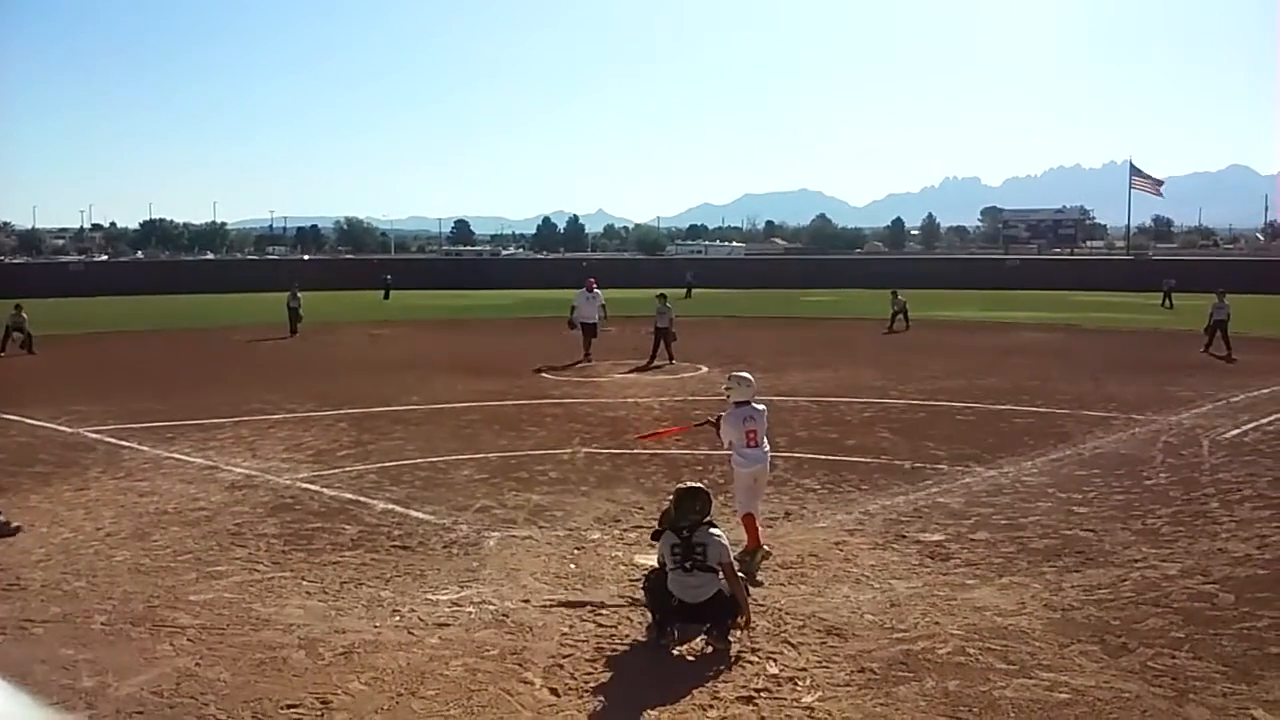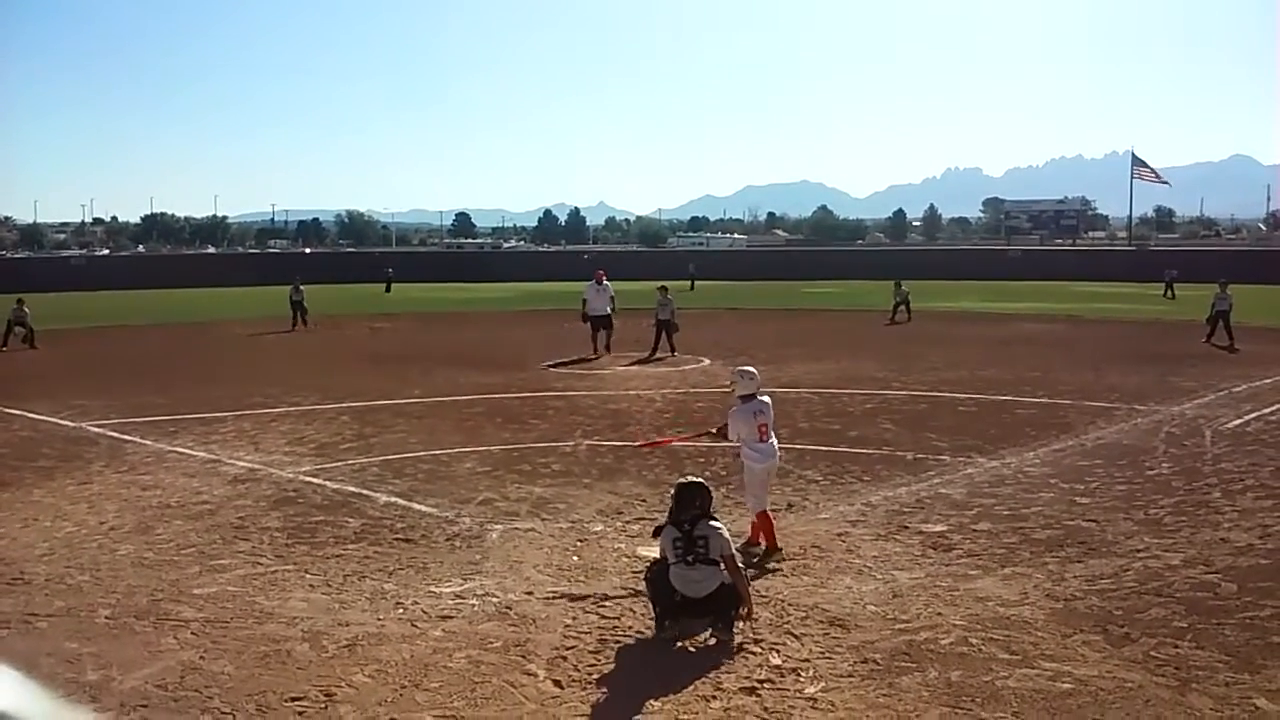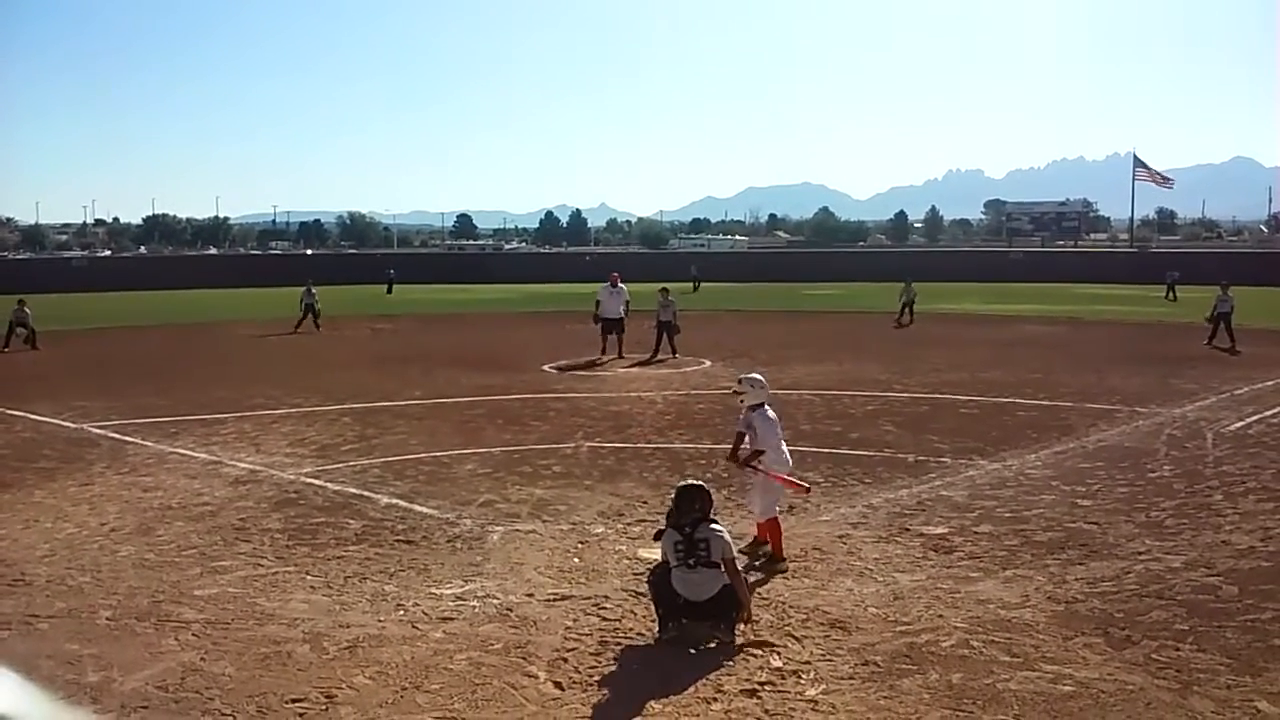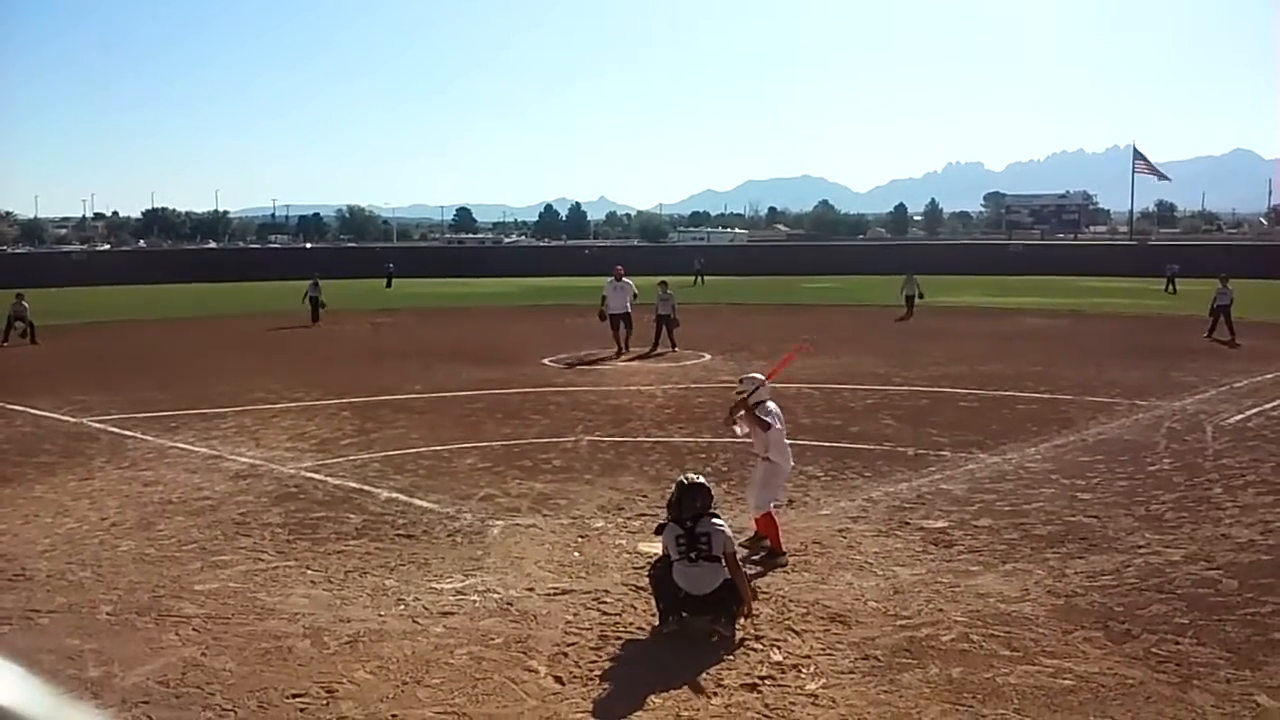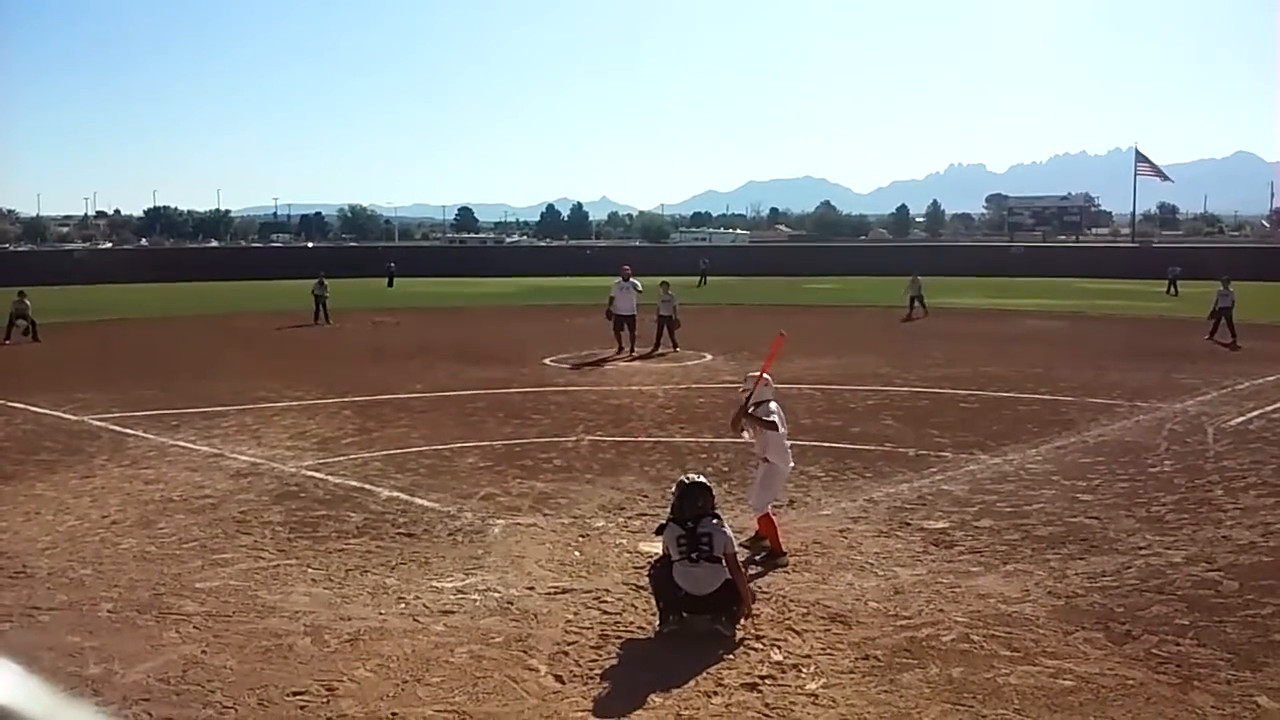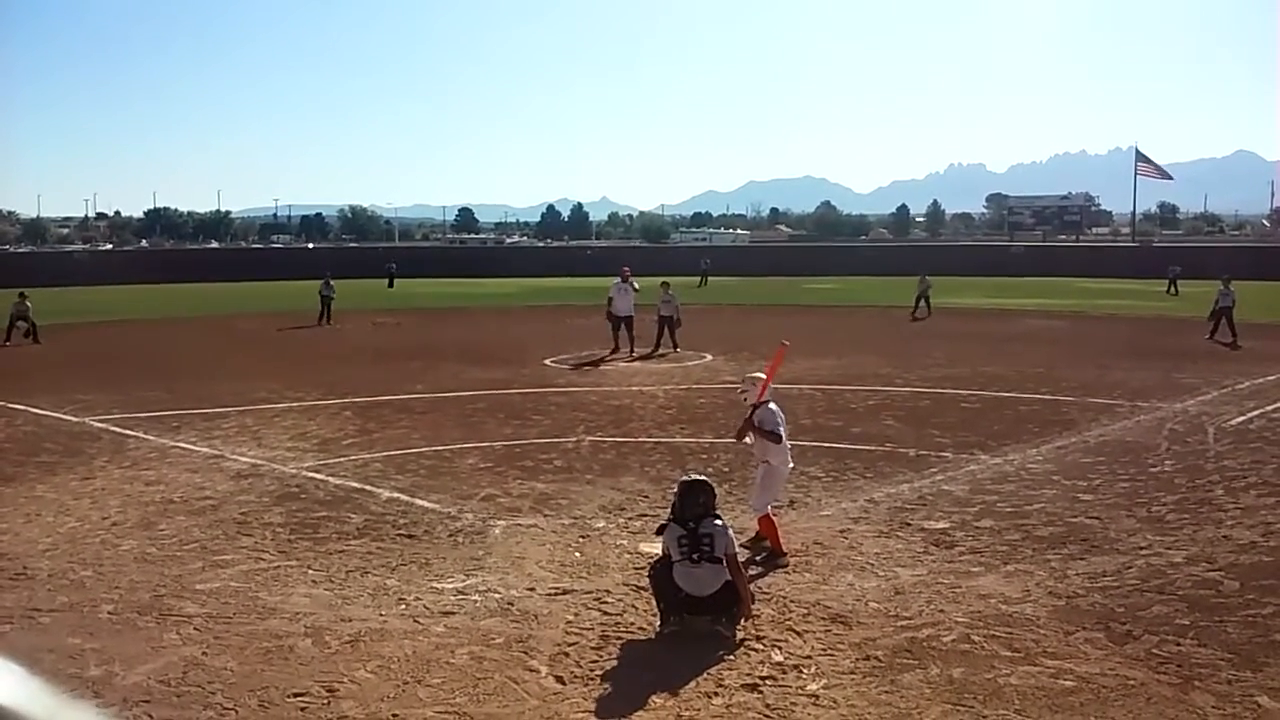
dt=0.4s
person 1, frame 1
left shoulder: (729, 418)
right shoulder: (761, 411)
left elbow: (727, 444)
left wrist: (717, 427)
left hip: (743, 467)
right hip: (762, 465)
left knee: (745, 508)
right knee: (753, 506)
left ankle: (757, 546)
right ankle: (751, 547)
person 1, frame 2
left shoulder: (737, 414)
right shoulder: (766, 403)
left elbow: (733, 438)
left wrist: (719, 433)
right wrist: (728, 426)
left hip: (755, 462)
right hip: (771, 458)
left knee: (757, 504)
right knee: (757, 500)
left ankle: (772, 547)
right ankle: (754, 540)
person 1, frame 3
left shoulder: (764, 418)
right shoulder: (750, 412)
left elbow: (761, 450)
right elbow: (741, 433)
left wrist: (744, 461)
right wrist: (734, 453)
left hip: (774, 466)
right hip: (767, 464)
left knee: (767, 509)
right knee: (757, 501)
left ankle: (778, 558)
right ankle: (762, 541)
person 1, frame 4
left shoulder: (769, 409)
right shoulder: (752, 408)
left elbow: (766, 427)
right elbow: (729, 422)
left wrist: (749, 411)
right wrist: (733, 412)
left hip: (777, 462)
right hip: (764, 460)
left knee: (762, 504)
right knee: (753, 498)
left ankle: (777, 552)
right ankle: (762, 535)
person 1, frame 5
left shoulder: (770, 408)
right shoulder: (757, 410)
left elbow: (773, 426)
right elbow: (742, 431)
left wrist: (748, 416)
right wrist: (738, 421)
left hip: (776, 464)
right hip: (766, 462)
left knee: (760, 506)
right knee: (757, 500)
left ankle: (778, 552)
right ankle: (762, 535)
person 1, frame 6
left shoulder: (770, 412)
right shoulder: (757, 411)
left elbow: (778, 438)
right elbow: (749, 437)
left wrist: (754, 428)
right wrist: (743, 432)
left hip: (775, 465)
right hip: (766, 463)
left knee: (760, 506)
right knee: (757, 500)
left ankle: (778, 553)
right ankle: (763, 536)
person 2, frame 1
left shoulder: (666, 537)
right shoulder: (716, 537)
right elbow: (732, 578)
right wrist: (746, 609)
left hip: (675, 608)
right hip: (711, 609)
left knee: (653, 579)
right knee: (738, 588)
left ankle: (663, 627)
right ankle: (718, 630)
person 2, frame 2
left shoulder: (667, 532)
right shoulder: (717, 530)
right elbow: (734, 571)
right wrist: (748, 601)
left hip: (678, 603)
right hip: (714, 602)
left knee: (655, 571)
right knee: (738, 579)
left ankle: (666, 621)
right ankle: (722, 622)
person 2, frame 3
left shoulder: (668, 536)
right shoulder: (719, 533)
right elbow: (734, 574)
right wrist: (747, 605)
left hip: (680, 606)
right hip: (715, 606)
left knee: (657, 575)
right knee: (738, 585)
left ankle: (670, 623)
right ankle: (723, 623)
person 2, frame 4
left shoulder: (669, 530)
right shoulder: (720, 527)
right elbow: (734, 568)
right wrist: (747, 599)
left hip: (682, 600)
right hip: (716, 600)
left knee: (657, 569)
right knee: (739, 580)
left ankle: (670, 616)
right ankle: (724, 617)
person 2, frame 5
left shoulder: (670, 530)
right shoulder: (720, 528)
right elbow: (735, 569)
right wrist: (747, 600)
left hip: (682, 600)
right hip: (717, 600)
left knee: (657, 569)
right knee: (739, 581)
left ankle: (671, 616)
right ankle: (724, 617)
person 2, frame 6
left shoulder: (670, 530)
right shoulder: (722, 528)
left elbow: (666, 560)
right elbow: (736, 570)
right wrist: (747, 601)
left hip: (682, 600)
right hip: (718, 601)
left knee: (657, 569)
right knee: (739, 582)
left ankle: (672, 616)
right ankle: (725, 618)
